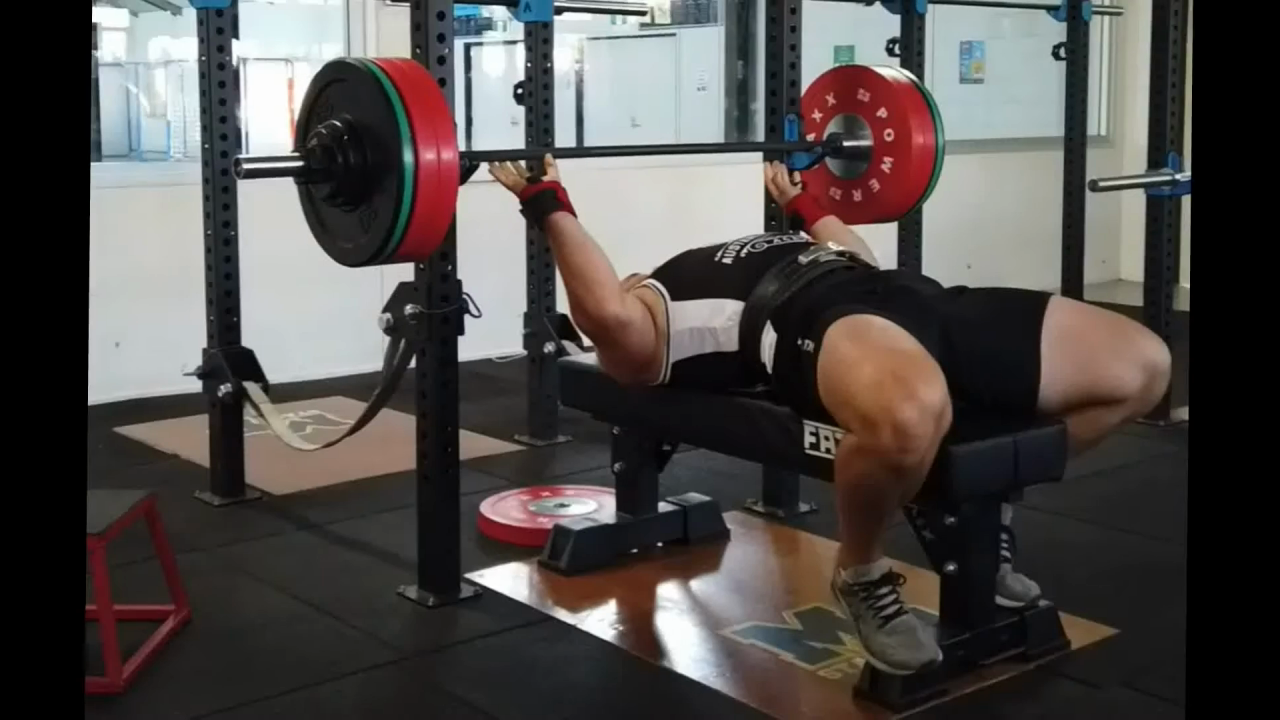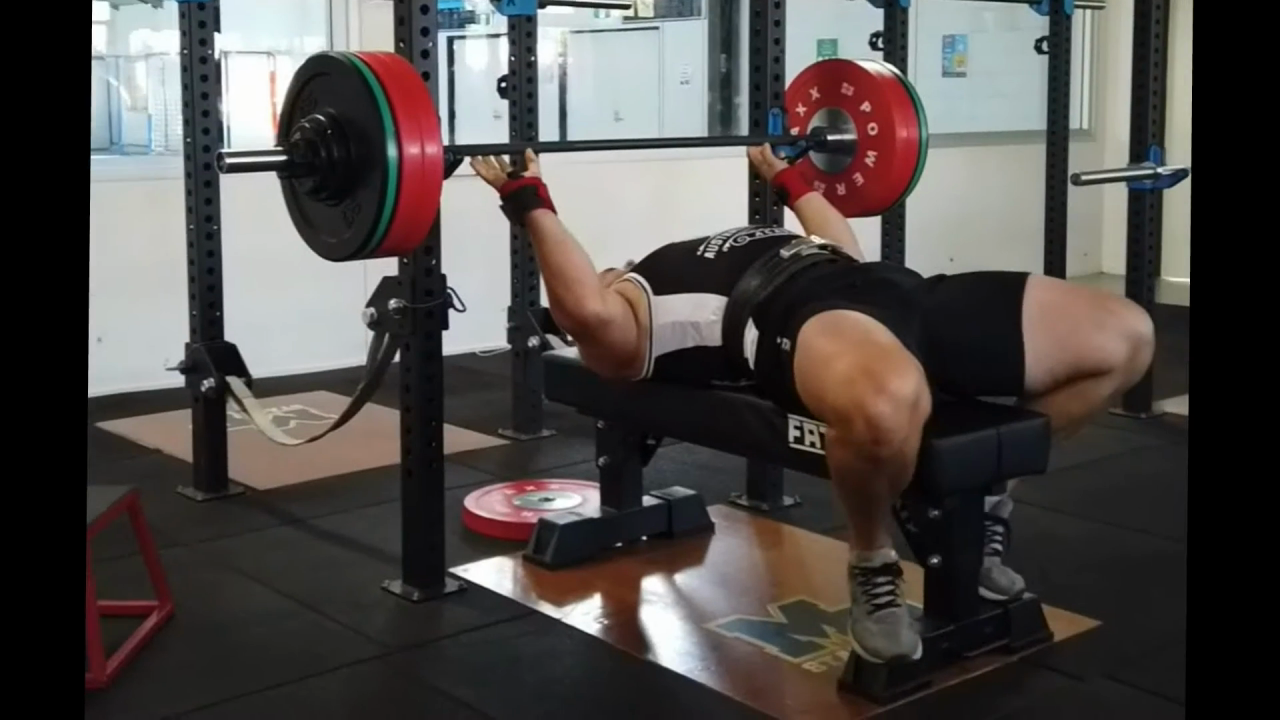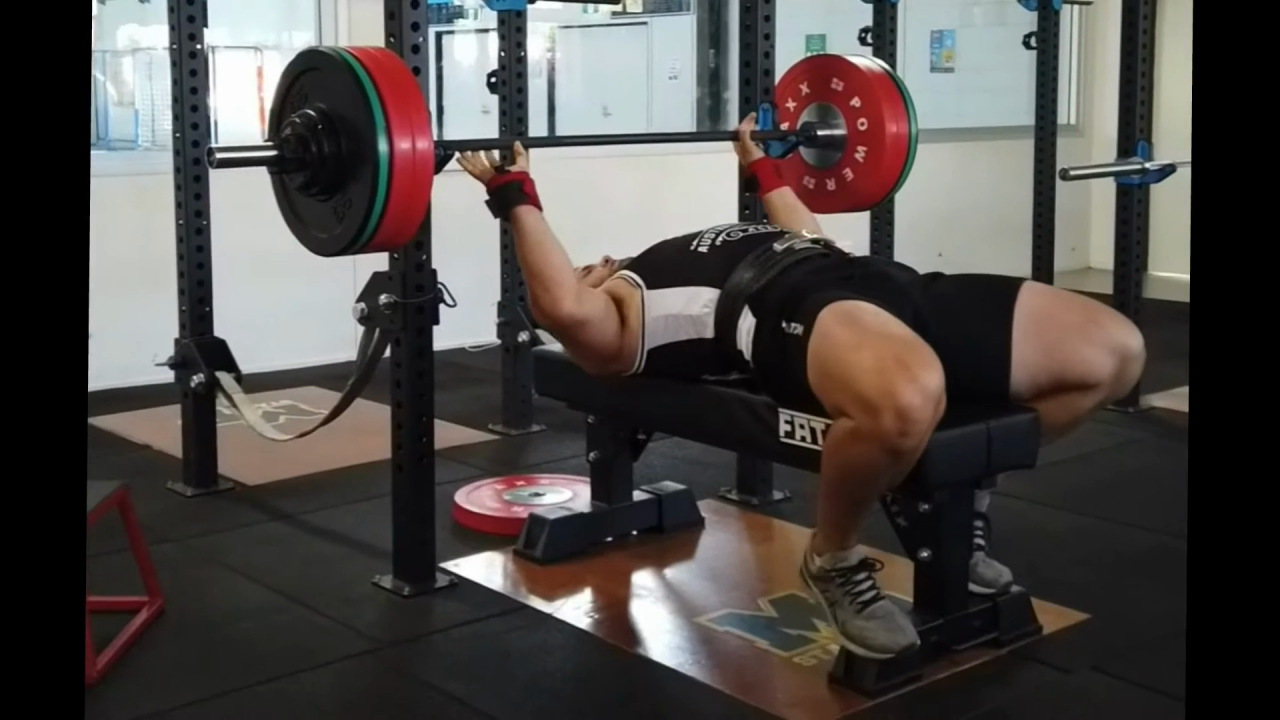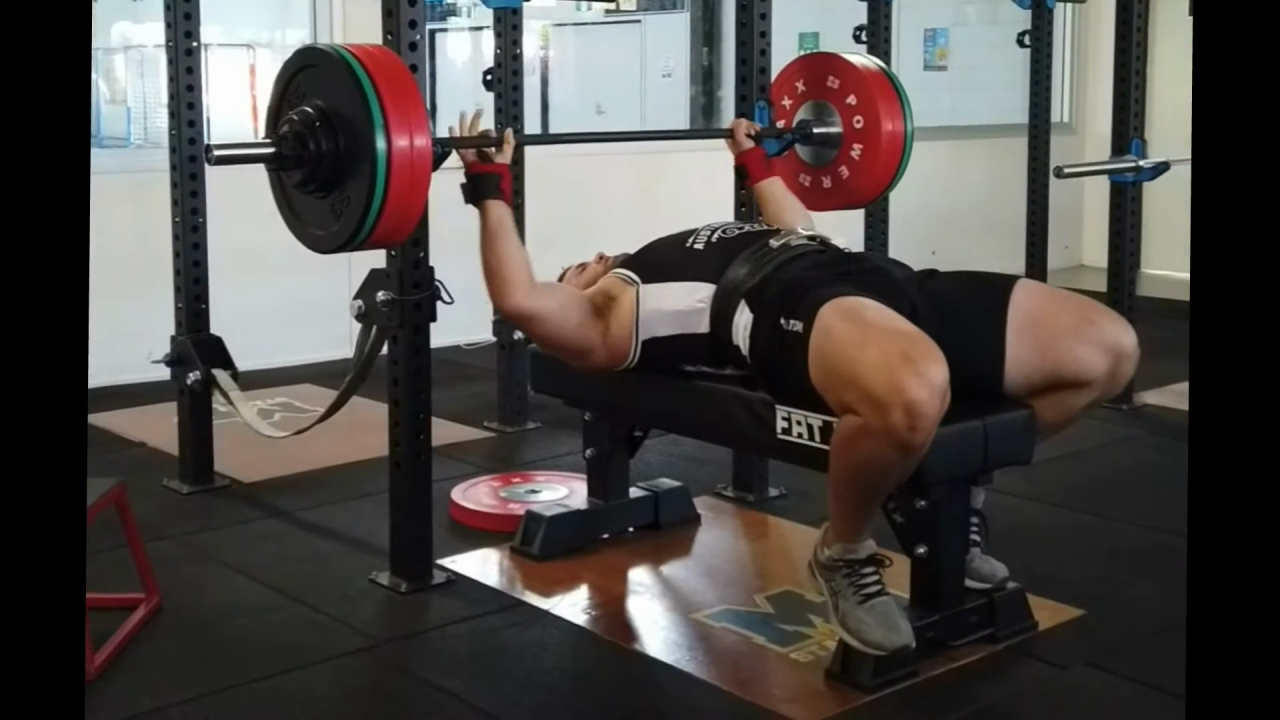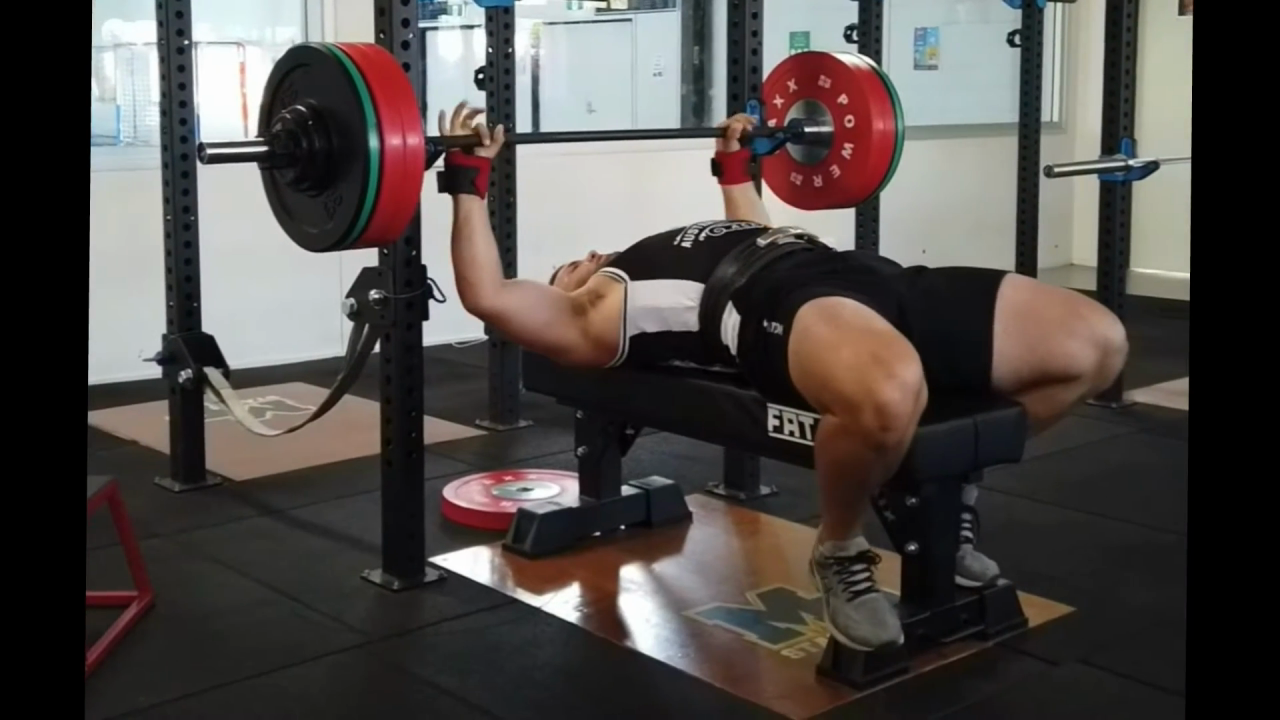
dt=0.4s
person 1, frame 1
left shoulder: (721, 279)
right shoulder: (637, 339)
left elbow: (857, 265)
right elbow: (605, 309)
left wrist: (797, 200)
right wrist: (546, 204)
left knee: (1141, 365)
right knee: (910, 414)
right ankle: (861, 574)
person 1, frame 2
left shoulder: (705, 277)
right shoulder: (620, 335)
left elbow: (844, 252)
right elbow: (587, 308)
left wrist: (784, 175)
right wrist: (527, 200)
left knee: (1124, 336)
right knee: (888, 404)
left ankle: (982, 492)
right ankle: (872, 561)
person 1, frame 3
left shoulder: (679, 272)
right shoulder: (611, 324)
left elbow: (806, 241)
right elbow: (562, 307)
left wrist: (760, 164)
right wrist: (513, 194)
left knee: (1114, 350)
right knee: (907, 399)
right ankle: (834, 560)
person 1, frame 4
left shoulder: (664, 275)
right shoulder: (599, 325)
left elbow: (795, 234)
right elbow: (518, 297)
left wrist: (753, 159)
right wrist: (489, 186)
left knee: (1108, 349)
right knee: (914, 395)
right ankle: (845, 553)
person 1, frame 5
left shoulder: (648, 271)
right shoulder: (588, 320)
left elbow: (754, 242)
right elbow: (486, 296)
left wrist: (733, 162)
right wrist: (467, 178)
left knee: (1097, 343)
right knee: (889, 395)
right ankle: (839, 552)
